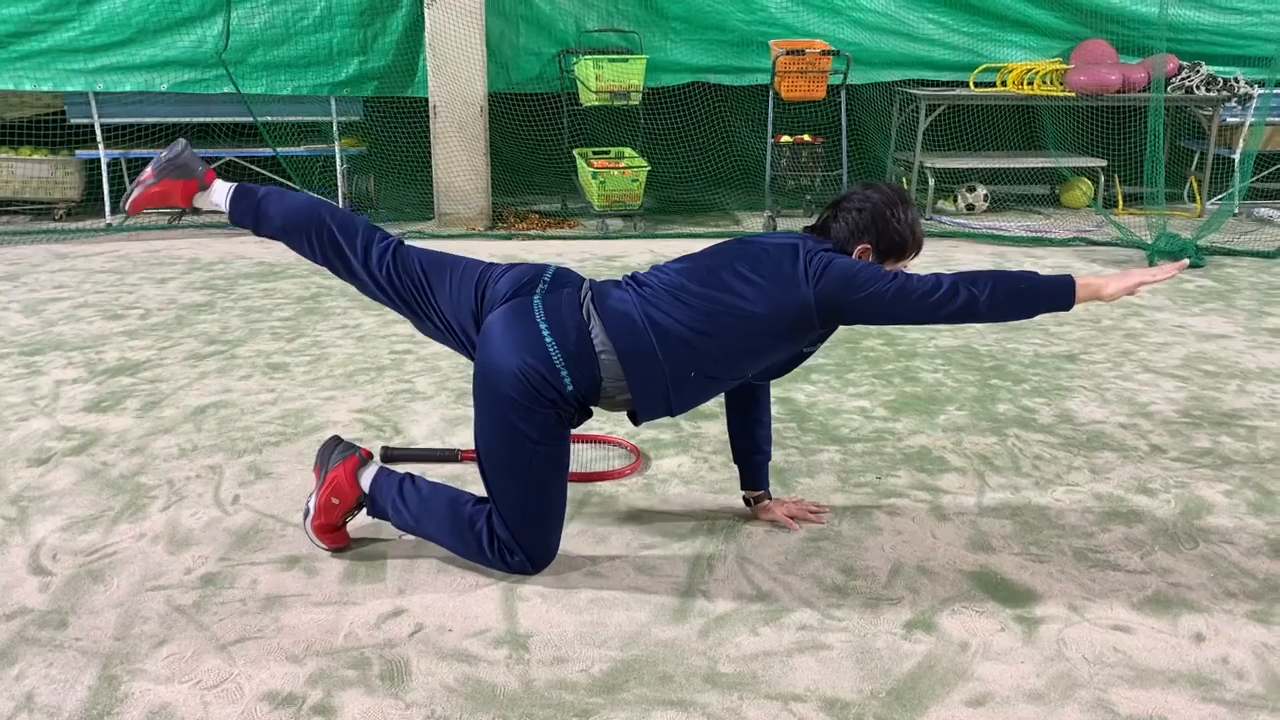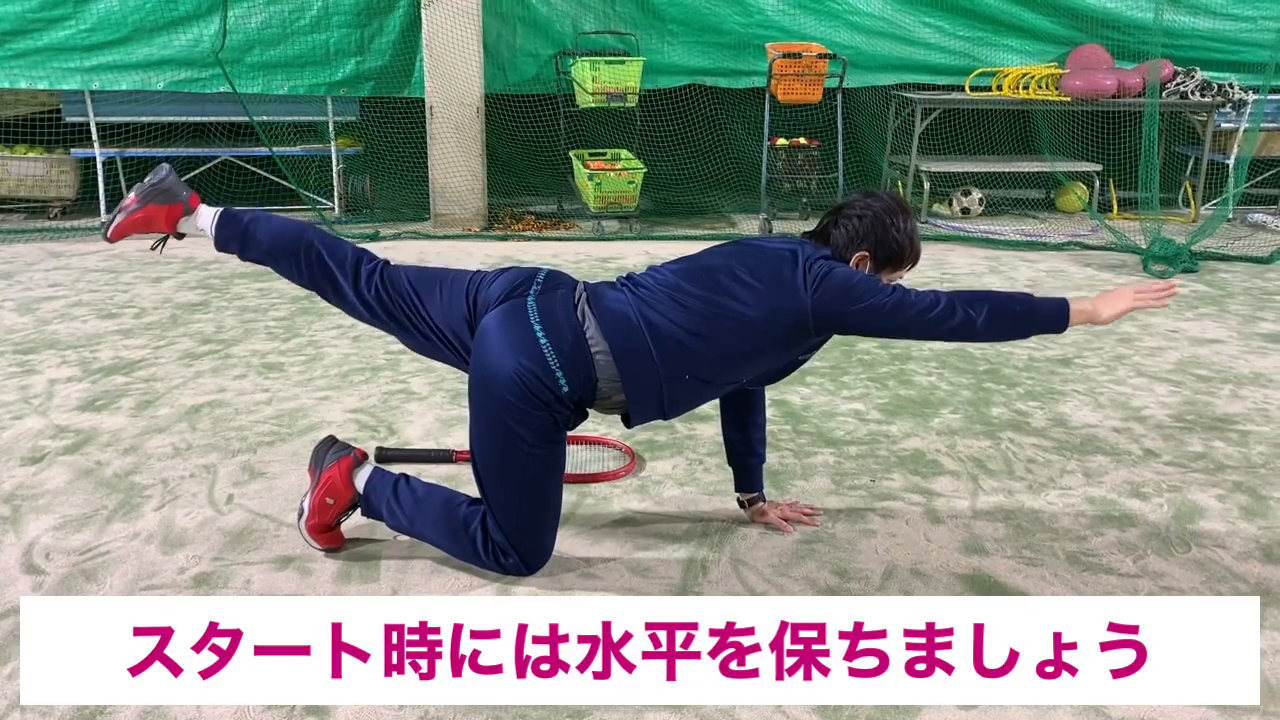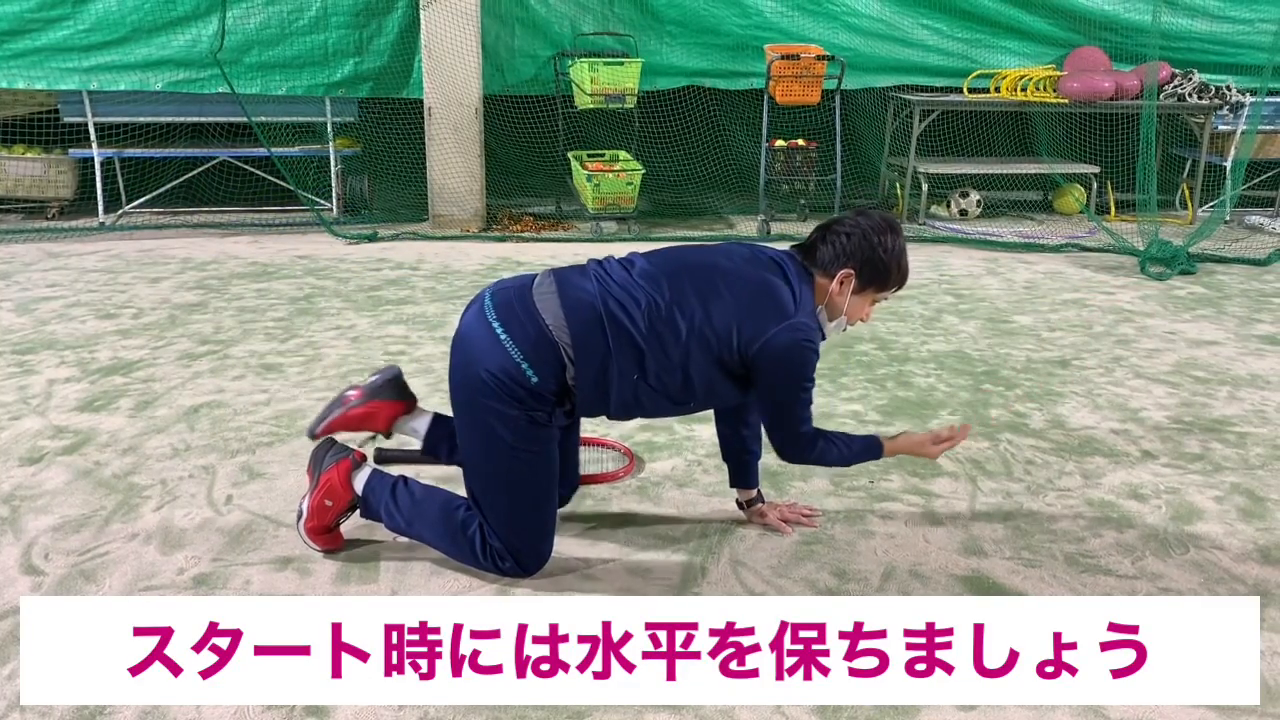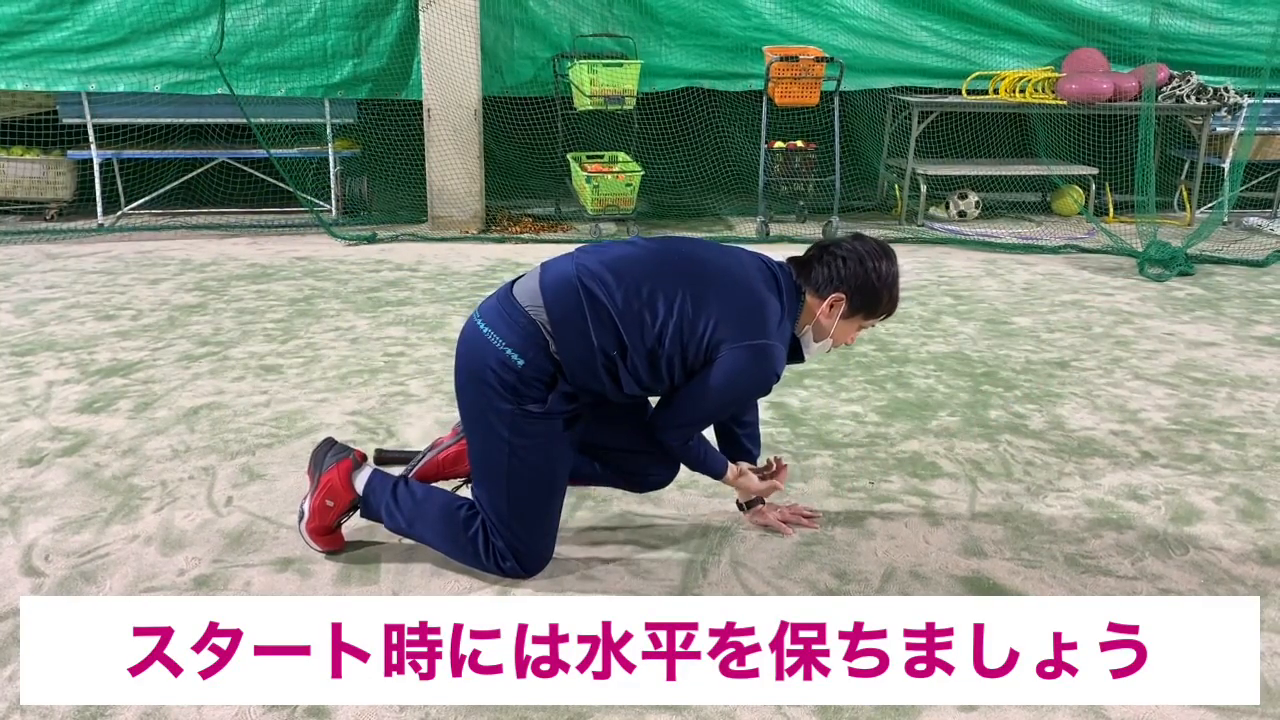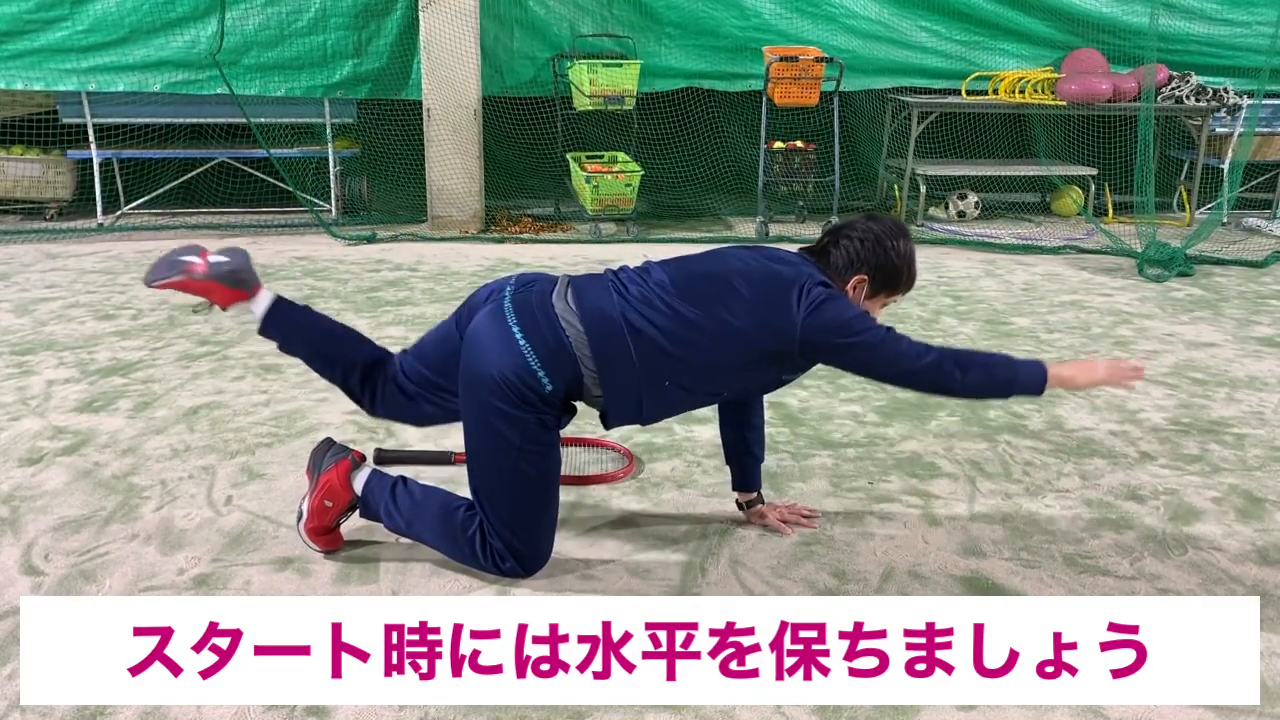
dt=1s
person 1, frame 1
left shoulder: (773, 258)
right shoulder: (826, 283)
left elbow: (745, 379)
right elbow: (961, 296)
left wrist: (760, 493)
right wrist: (1087, 288)
left hip: (528, 301)
right hip: (539, 364)
left knee: (377, 261)
right knee: (520, 547)
left ankle: (203, 187)
right ankle: (361, 479)
person 1, frame 2
left shoulder: (771, 261)
right shoulder: (825, 291)
left elbow: (740, 383)
right elbow: (953, 317)
left wrist: (755, 497)
right wrist: (1080, 312)
left hip: (524, 302)
right hip: (536, 369)
left knee: (363, 283)
right knee: (514, 548)
left ankle: (187, 214)
right ankle: (355, 482)
person 1, frame 3
left shoulder: (768, 269)
right shoulder: (790, 335)
left elbow: (735, 390)
right elbow: (795, 441)
left wrist: (750, 495)
right wrist: (898, 445)
left hip: (512, 318)
right hip: (514, 363)
left knee: (551, 485)
right knee: (517, 552)
left ankle: (398, 414)
right ankle: (354, 482)
person 1, frame 4
left shoulder: (765, 281)
right shoulder: (759, 348)
left elbow: (732, 400)
right elbow: (671, 426)
left wrist: (753, 498)
right wrist: (732, 474)
left hip: (540, 335)
right hip: (513, 359)
left knee: (655, 467)
right knee: (518, 556)
left ankle: (481, 449)
right ankle: (357, 482)
person 1, frame 5
left shoulder: (766, 275)
right shoulder: (816, 312)
left elbow: (738, 383)
right elbow: (930, 370)
left wrist: (751, 498)
right wrist: (1055, 373)
left hip: (519, 307)
right hip: (522, 370)
left knee: (386, 389)
right knee: (513, 550)
left ankle: (243, 292)
right ankle: (356, 484)
